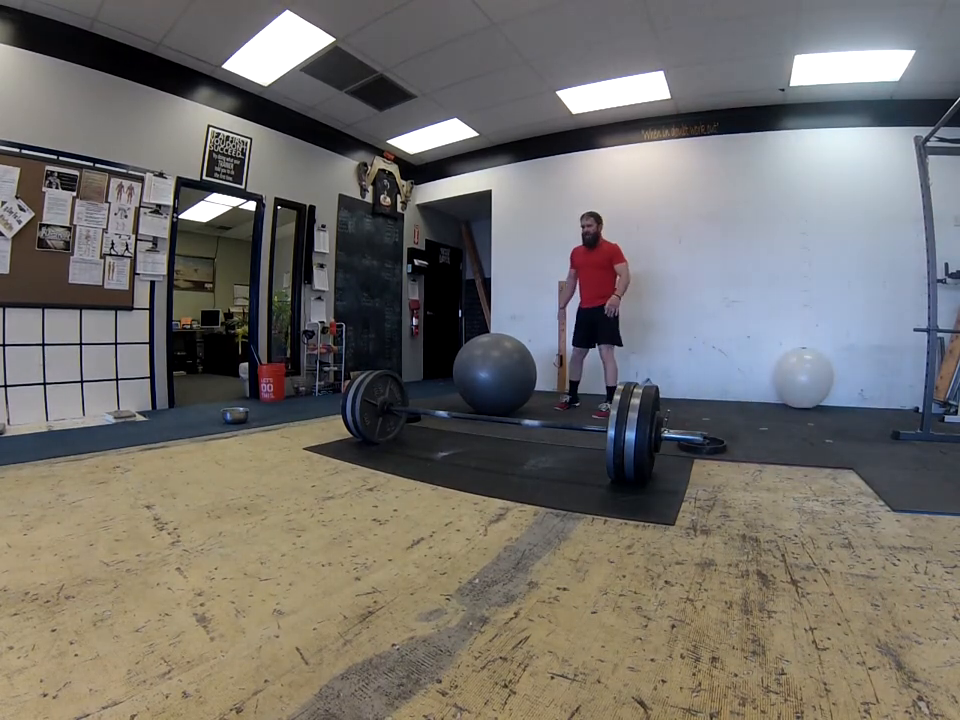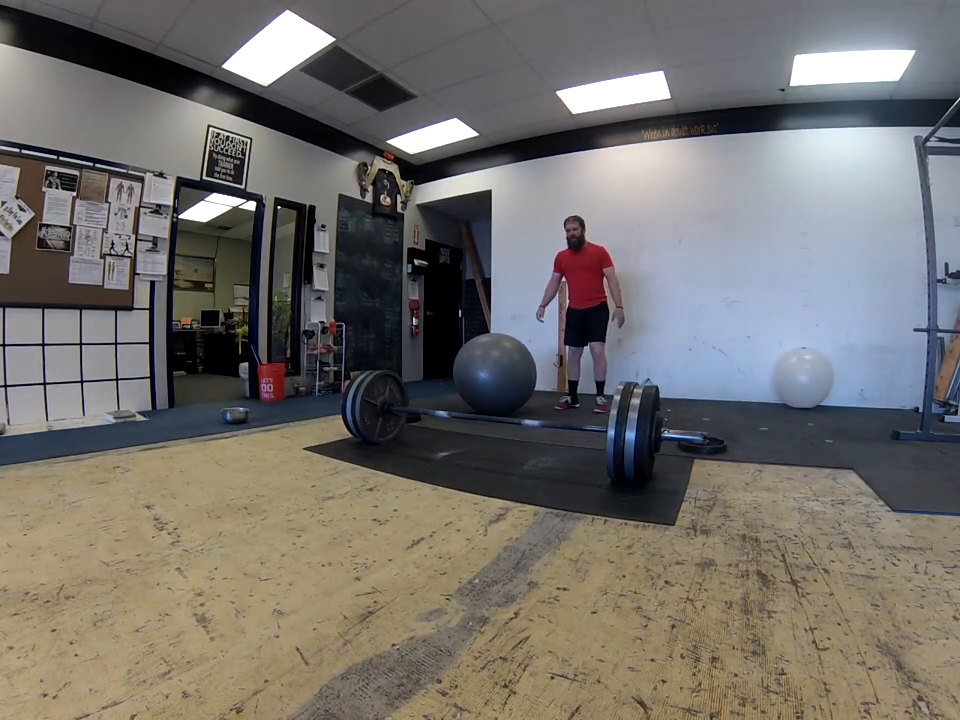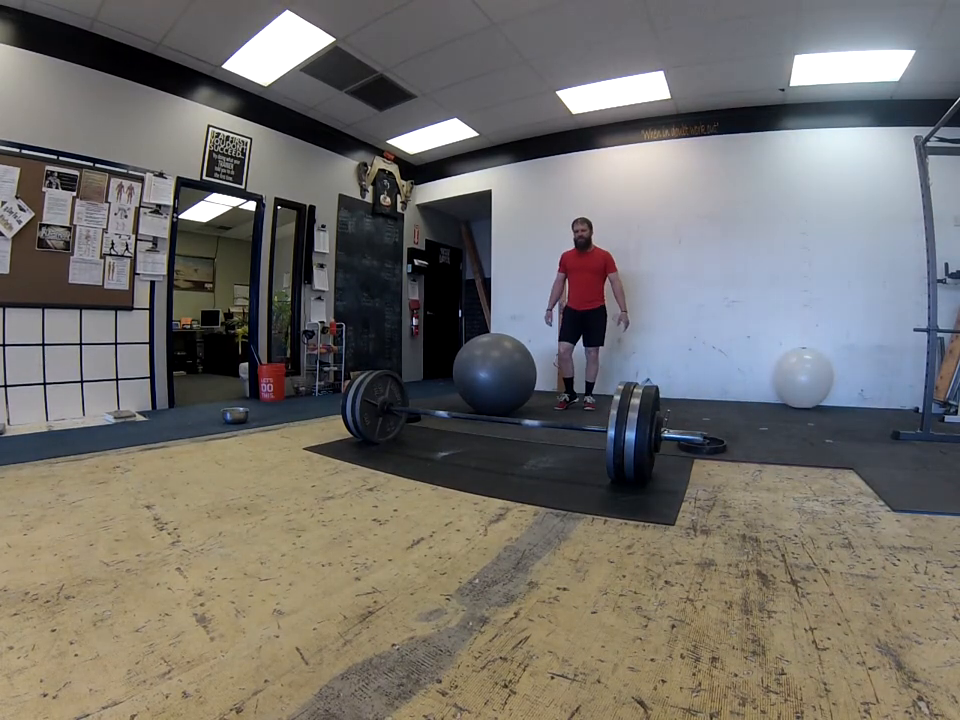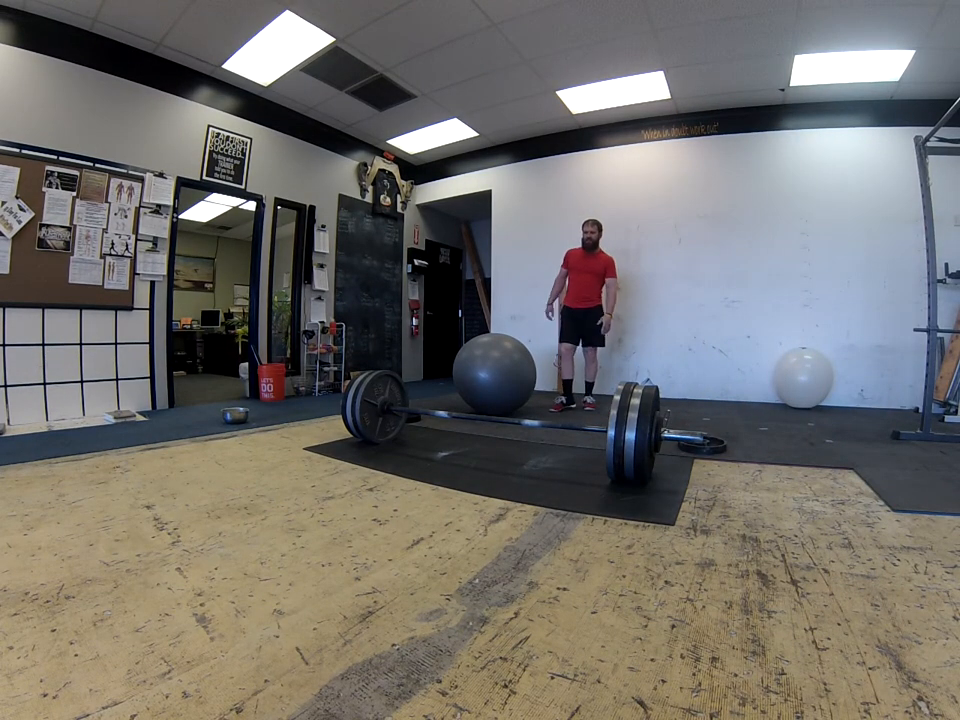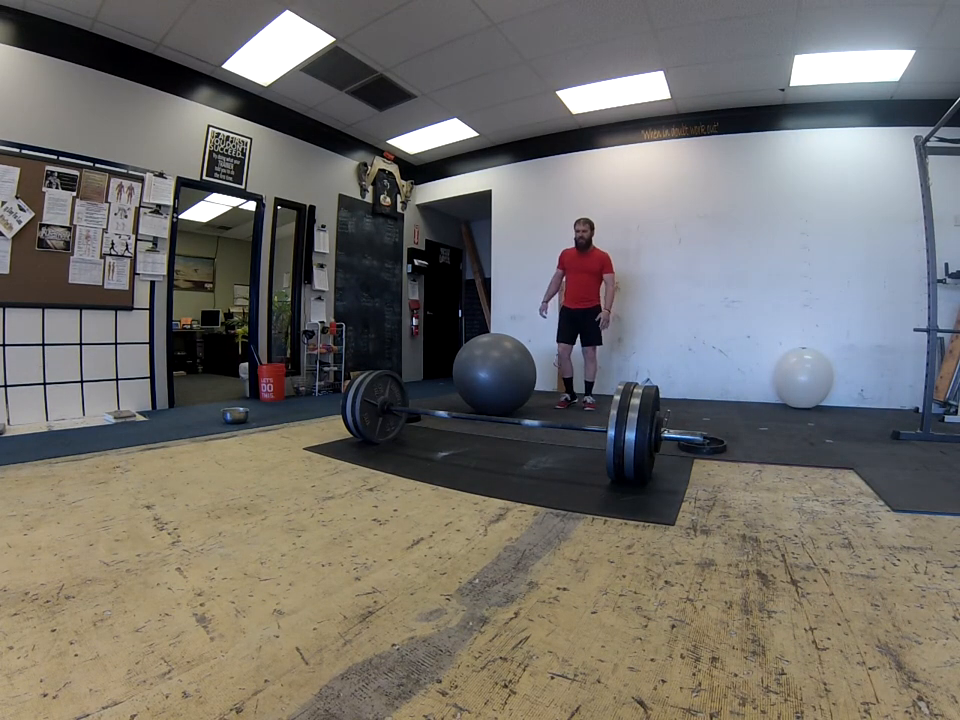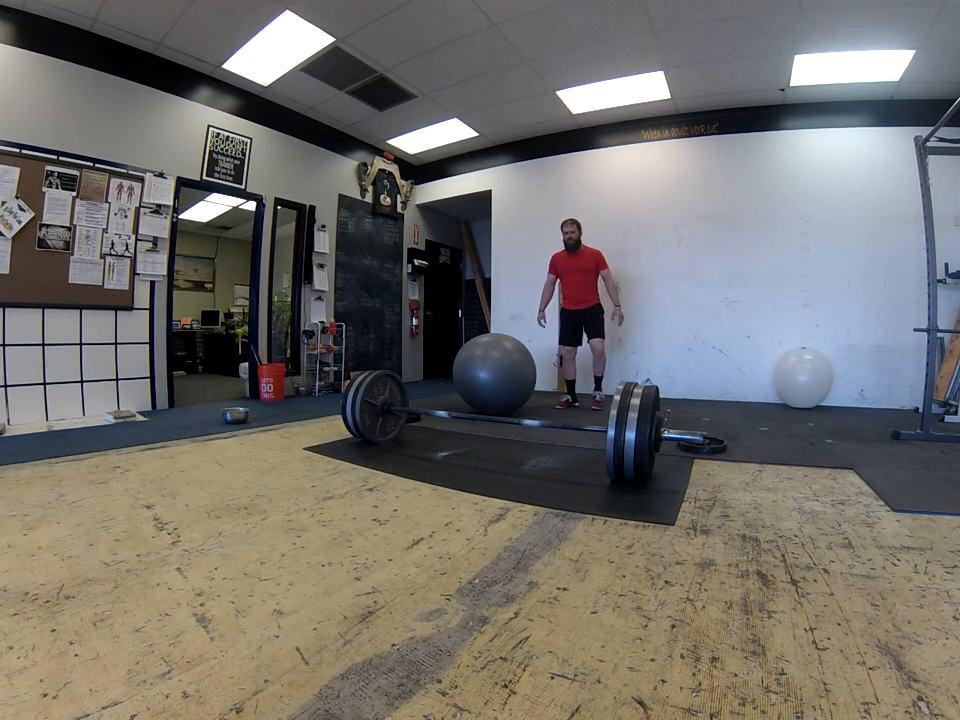
dt=0.3s
person 1, frame 1
left shoulder: (611, 249)
right shoulder: (576, 252)
left elbow: (624, 276)
right elbow: (571, 280)
left wrist: (617, 296)
right wrist: (562, 305)
left hip: (605, 310)
right hip: (584, 310)
left knee: (606, 354)
right knee: (577, 355)
left ankle: (609, 402)
right ankle: (572, 397)
person 1, frame 2
left shoulder: (599, 252)
right shoulder: (561, 257)
left elbow: (612, 279)
right elbow: (553, 282)
left wrist: (619, 306)
right wrist: (542, 305)
left hip: (597, 309)
right hip: (574, 311)
left knee: (597, 350)
right knee: (573, 354)
left ankle: (600, 395)
right ankle: (572, 396)
person 1, frame 3
left shoulder: (604, 256)
right shoulder: (566, 257)
left elbow: (616, 284)
right elbow: (559, 283)
left wrist: (623, 311)
right wrist: (549, 308)
left hip: (596, 312)
right hip: (572, 311)
left knee: (592, 354)
right knee: (564, 351)
left ankle: (588, 396)
right ankle: (569, 393)
person 1, frame 4
left shoulder: (607, 260)
right shoulder: (571, 254)
left elbow: (611, 289)
right elbow: (561, 278)
left wrist: (608, 314)
right wrist: (550, 302)
left hip: (593, 311)
right hip: (570, 310)
left knee: (590, 353)
right knee: (565, 351)
left ankle: (588, 396)
right ankle: (567, 397)
person 1, frame 5
left shoulder: (602, 257)
right shoulder: (566, 255)
left elbow: (610, 285)
right elbow: (557, 278)
left wrist: (606, 310)
right wrist: (545, 301)
left hip: (591, 311)
right hip: (568, 310)
left knee: (589, 353)
right knee: (563, 351)
left ankle: (588, 395)
right ankle: (569, 394)
person 1, frame 6
left shoulder: (595, 255)
right shoulder: (556, 259)
left elbow: (608, 280)
right elbow: (549, 284)
left wrist: (617, 305)
right wrist: (542, 309)
left hip: (592, 309)
right hip: (568, 312)
left knee: (598, 347)
right knee: (567, 353)
left ankle: (598, 391)
right ankle: (571, 395)
